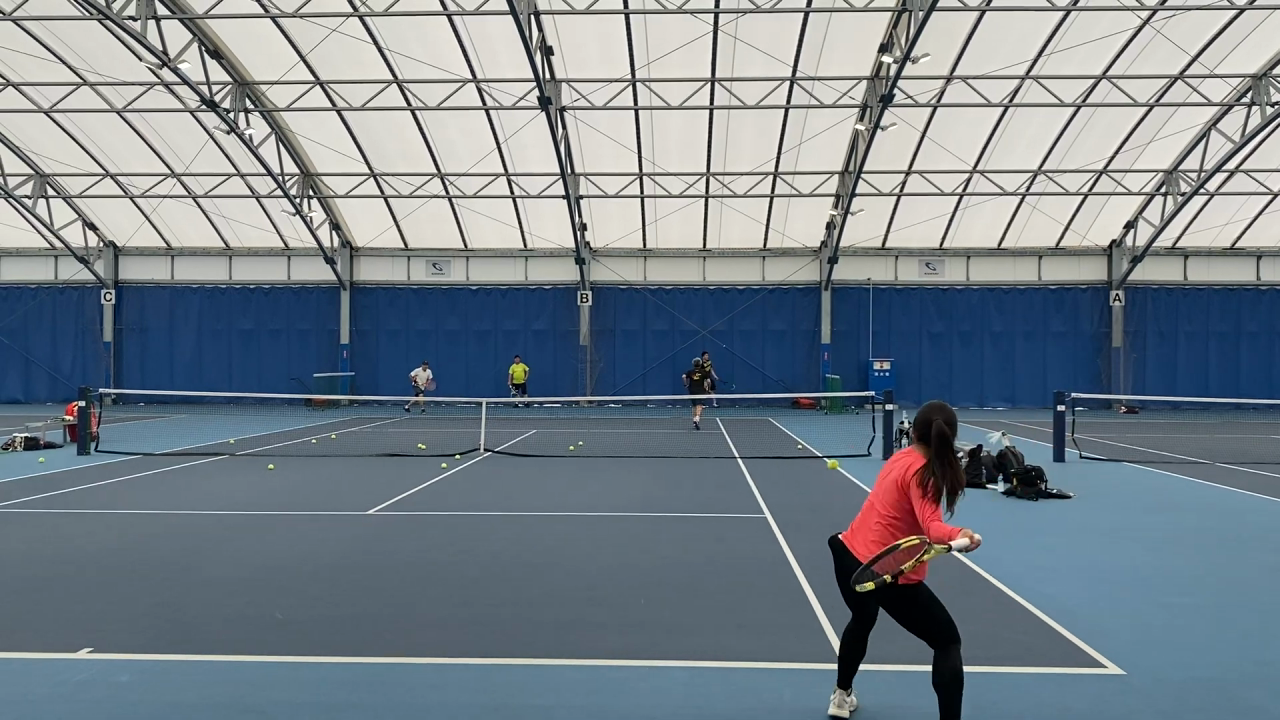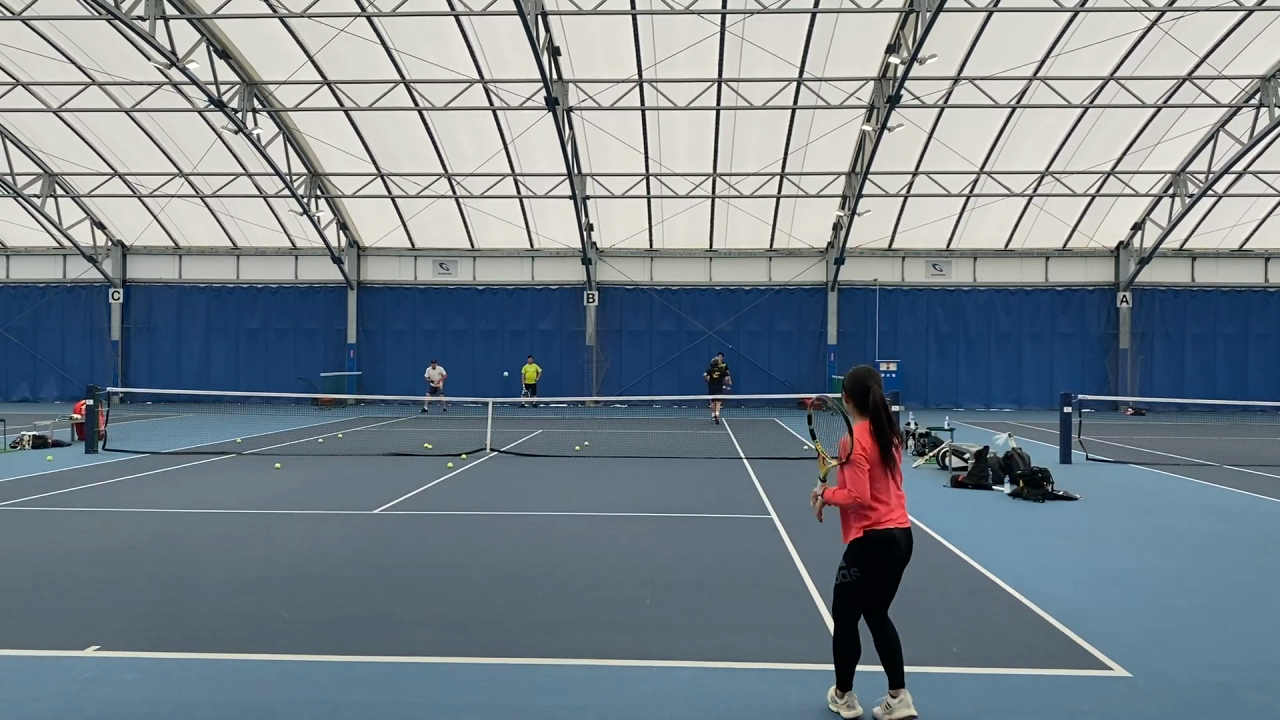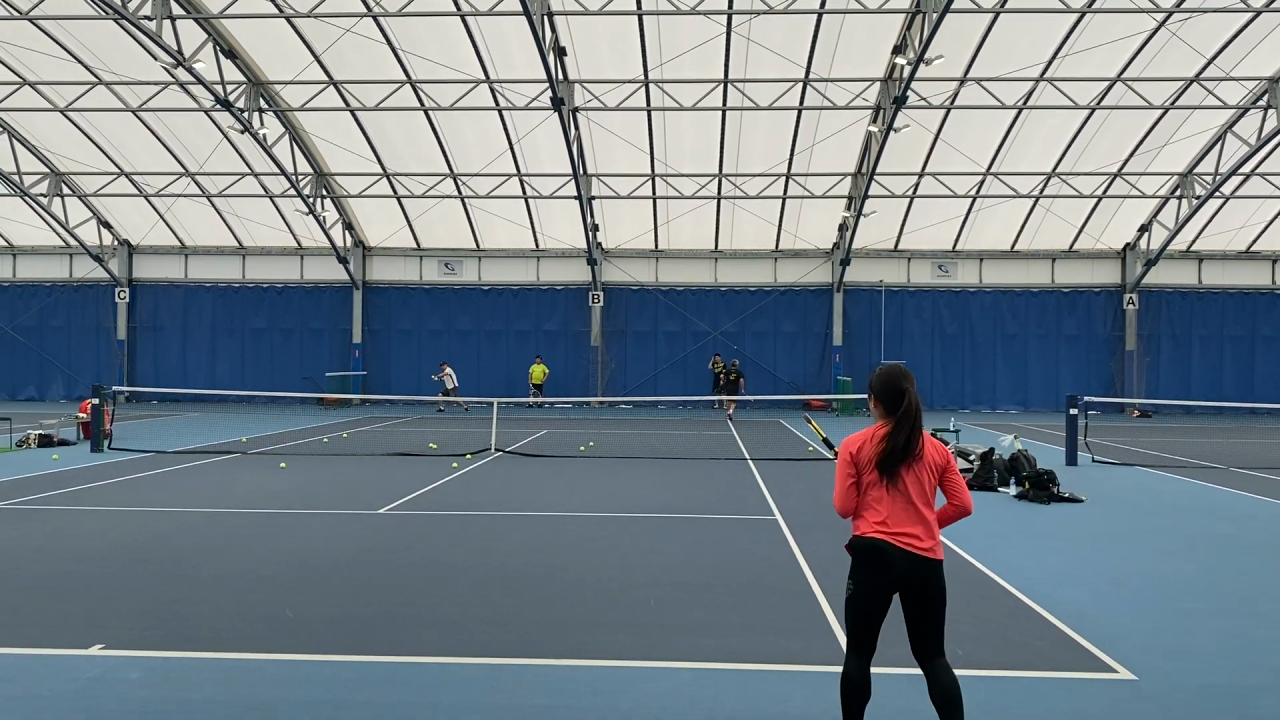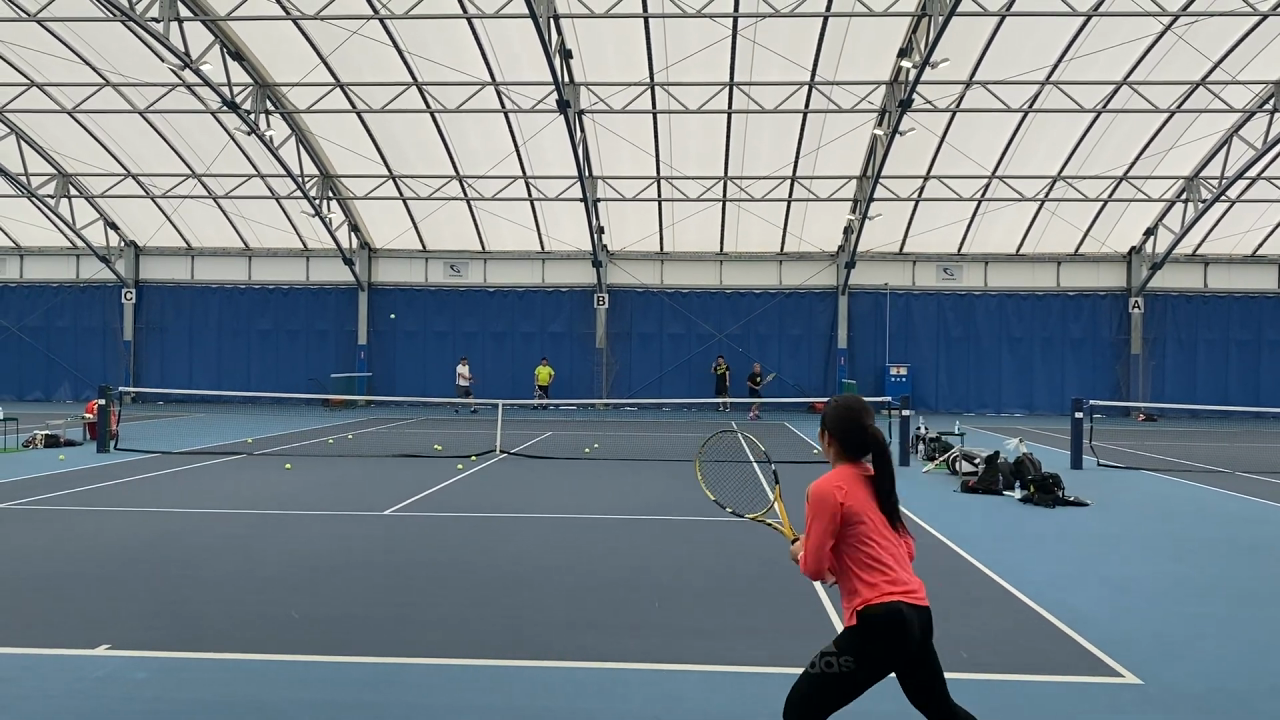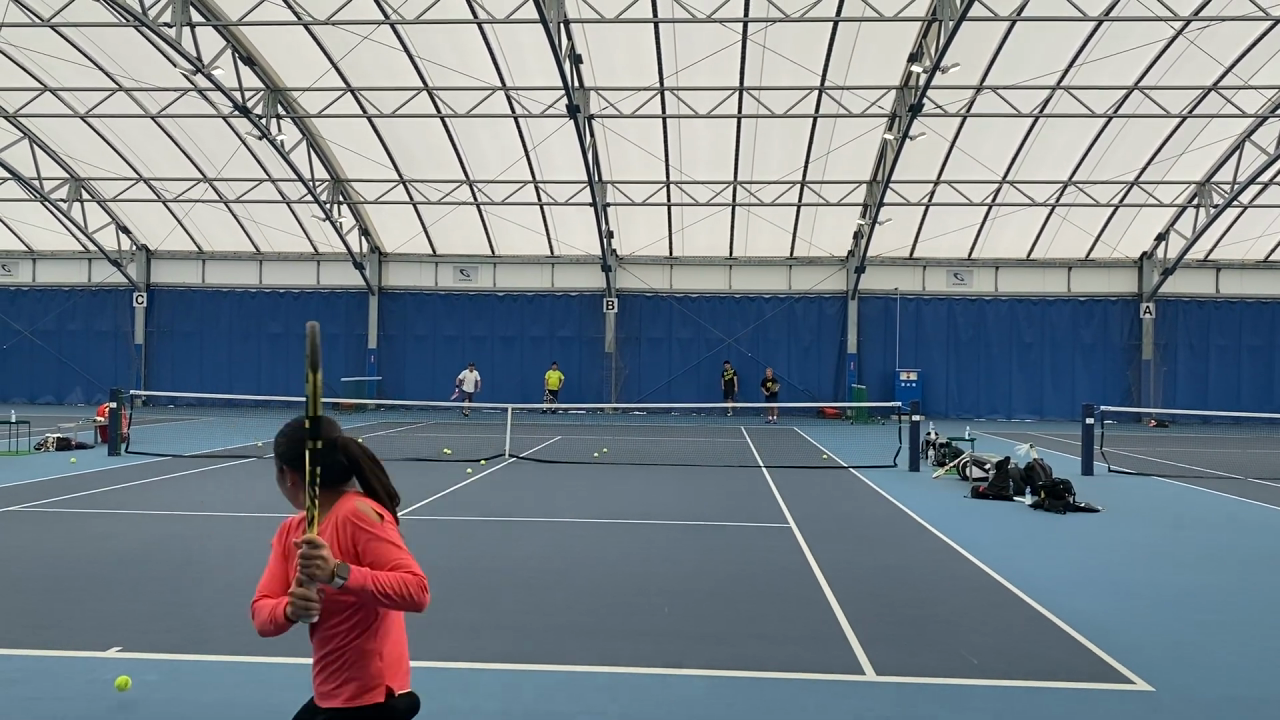
dt=0.7s
person 1, frame 1
left shoulder: (902, 458)
right shoulder: (925, 474)
right elbow: (932, 529)
right wrist: (962, 536)
left hip: (849, 557)
right hip: (893, 576)
left knee: (860, 624)
right knee: (947, 642)
person 1, frame 2
left shoulder: (854, 442)
right shoulder: (888, 435)
left elbow: (858, 497)
left wrist: (826, 494)
right wrist: (833, 488)
left hip: (872, 541)
right hip: (900, 536)
left knee: (844, 617)
right knee: (876, 614)
person 1, frame 3
left shoulder: (855, 445)
right shoulder: (936, 448)
left elbow: (844, 507)
right elbow: (962, 505)
left hip: (875, 556)
right hip: (926, 562)
left knee: (858, 654)
right knee: (933, 658)
person 1, frame 4
left shoulder: (825, 490)
right shoulder: (878, 485)
left elbow: (814, 568)
left wrist: (800, 551)
left hip: (877, 621)
right hip: (914, 614)
person 1, frame 5
left shoulder: (357, 514)
right shoulder: (290, 532)
left elbow: (416, 590)
right elbow: (263, 616)
left wrist: (339, 575)
right wrist: (293, 608)
